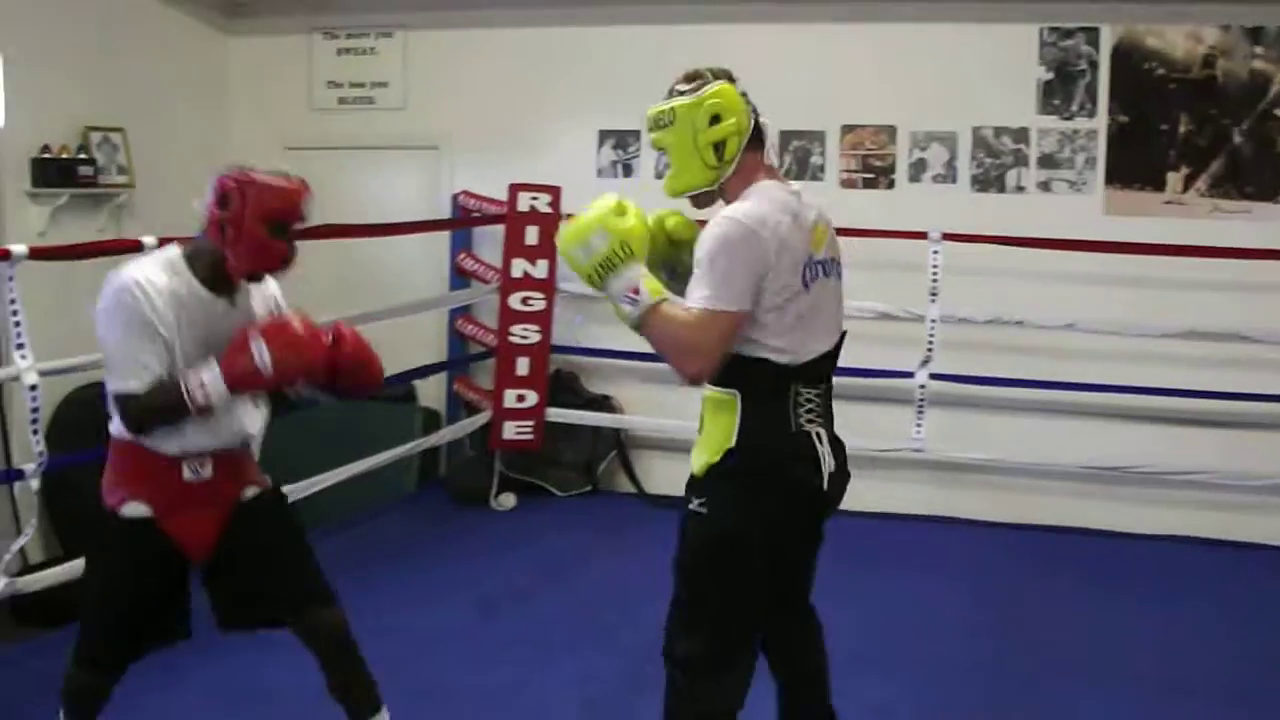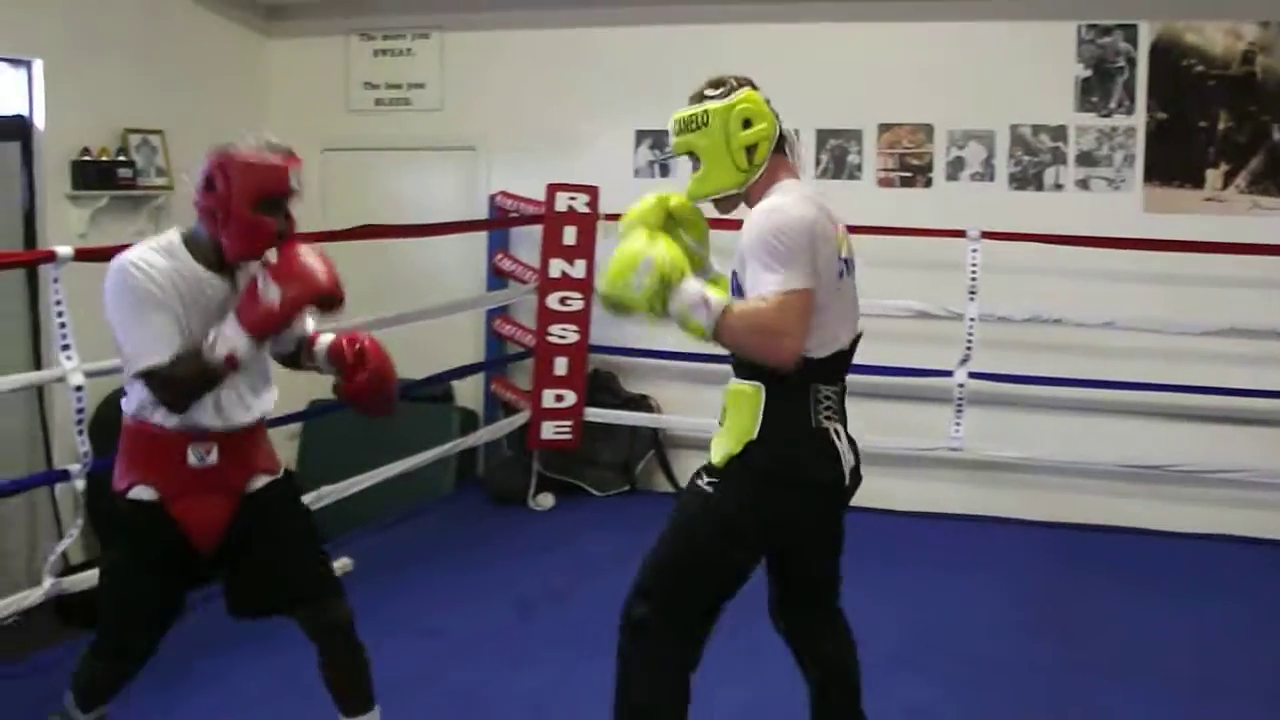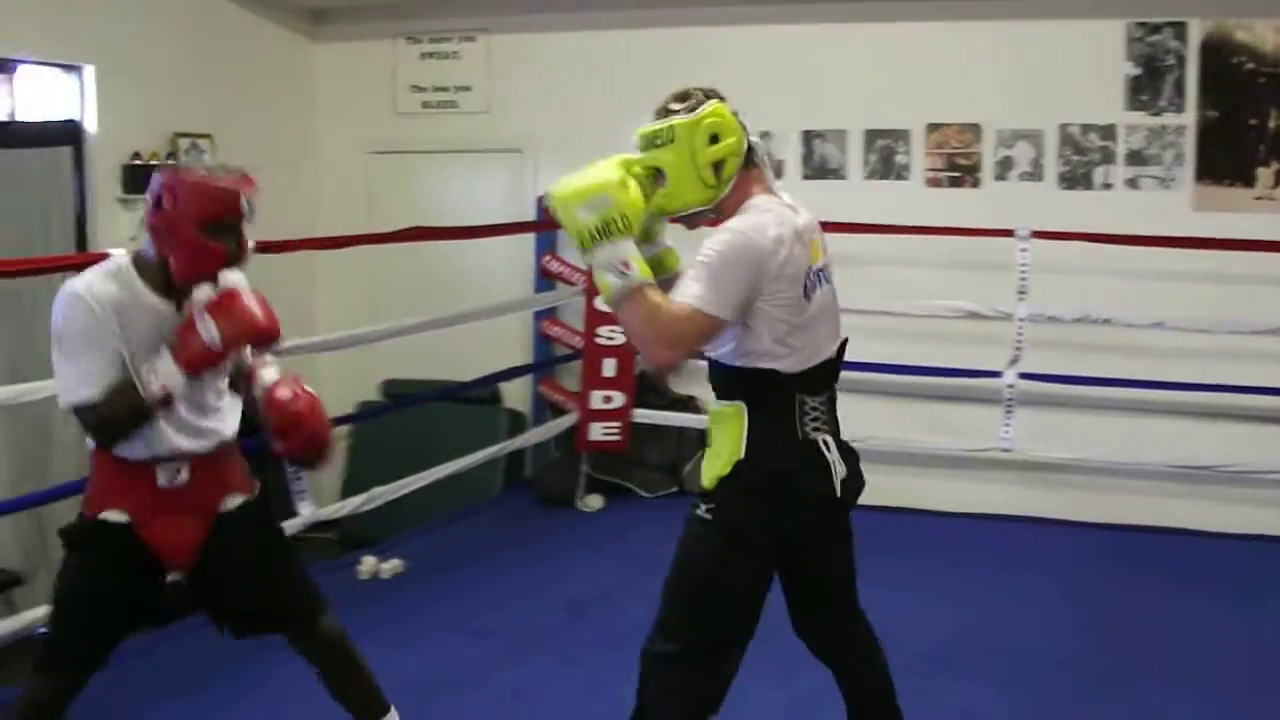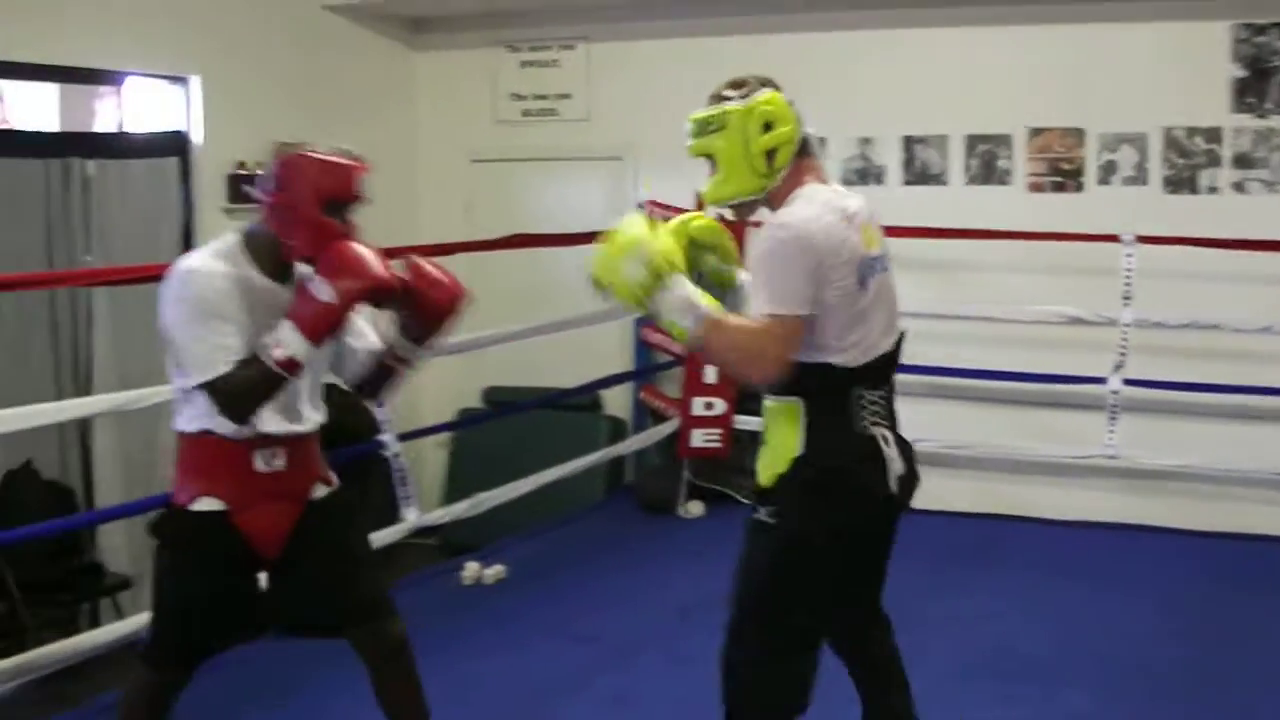
dt=0.3s
person 1, frame 1
left shoulder: (739, 225)
right shoulder: (804, 214)
left elbow: (696, 358)
left wrist: (622, 273)
right wrist: (684, 262)
left hip: (751, 466)
right hip: (806, 456)
left knee: (701, 649)
right knee: (784, 614)
person 1, frame 2
left shoulder: (776, 218)
right shoulder: (811, 212)
left elbow: (779, 341)
left wrist: (676, 293)
right wrist: (691, 262)
left hip: (769, 459)
right hip: (819, 453)
left knee: (658, 615)
right knee: (811, 614)
person 1, frame 3
left shoulder: (744, 239)
right shoulder: (791, 219)
left elbow: (662, 347)
right elbow: (698, 311)
left wrist: (607, 248)
right wrist: (637, 240)
left hip: (763, 476)
right hip: (818, 465)
left knee: (683, 653)
right knee: (835, 622)
person 1, frame 4
left shoulder: (793, 230)
right shoulder: (848, 210)
left elbow: (764, 363)
left wrist: (666, 293)
right wrist: (724, 266)
left hip: (820, 473)
right hip: (873, 461)
left knee: (763, 660)
right knee: (856, 623)
person 2, frame 1
left shoulder: (259, 290)
right shoulder: (137, 289)
left elbow: (271, 380)
right elbow: (138, 414)
left wrist: (324, 363)
right wrist: (230, 373)
left hip: (235, 482)
right hip: (147, 493)
left knee: (325, 625)
right knee: (101, 655)
person 2, frame 2
left shoulder: (263, 265)
right shoulder: (139, 271)
left elbow: (289, 345)
right elbow: (169, 390)
left wrist: (336, 352)
right wrist: (251, 322)
left hip: (248, 466)
right hip: (159, 476)
left knee: (332, 616)
right knee: (121, 647)
person 2, frame 3
left shoulder: (222, 287)
right shoulder: (88, 300)
right elbow: (102, 429)
left wrist: (275, 390)
right wrist: (184, 358)
left hip: (220, 490)
right hip: (127, 501)
left knee: (317, 630)
right knee: (63, 669)
person 2, frame 4
left shoulder: (317, 275)
right shoulder: (200, 277)
left elbow: (369, 384)
right elbow: (234, 401)
left wrist: (412, 330)
right wrist: (307, 322)
left hip: (302, 478)
right hip: (218, 489)
left knee: (384, 634)
right knee: (170, 662)
